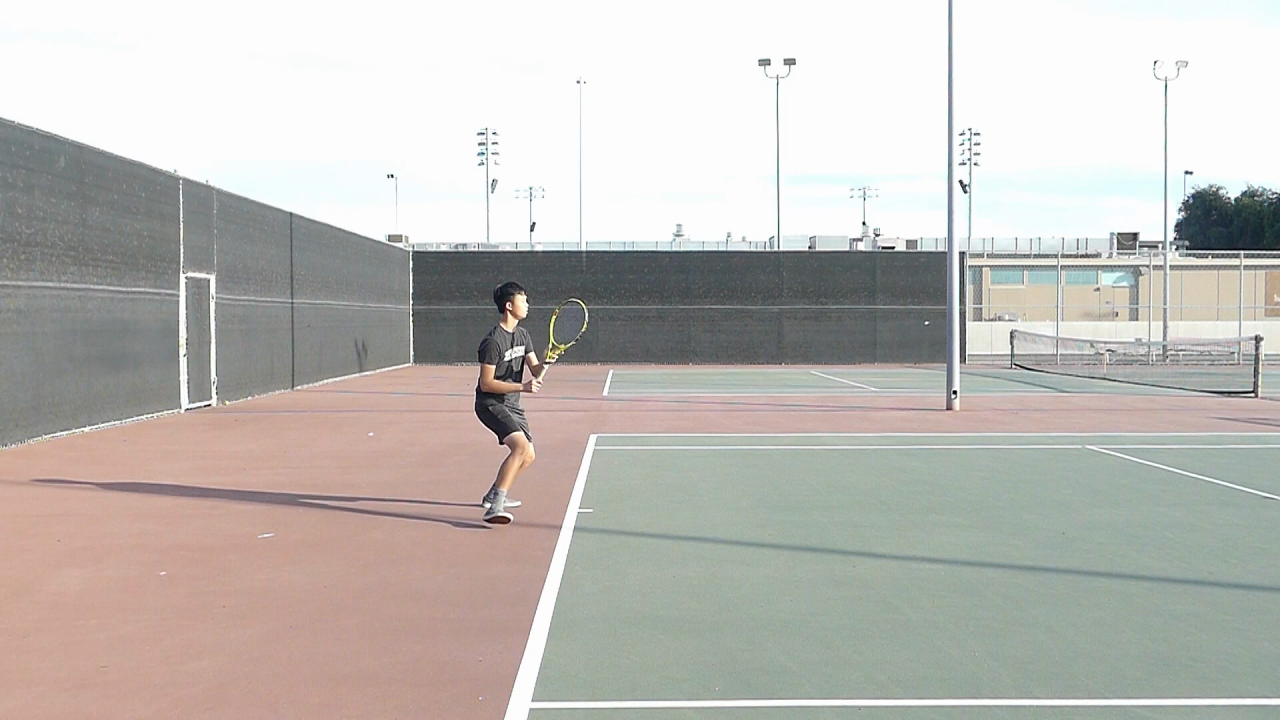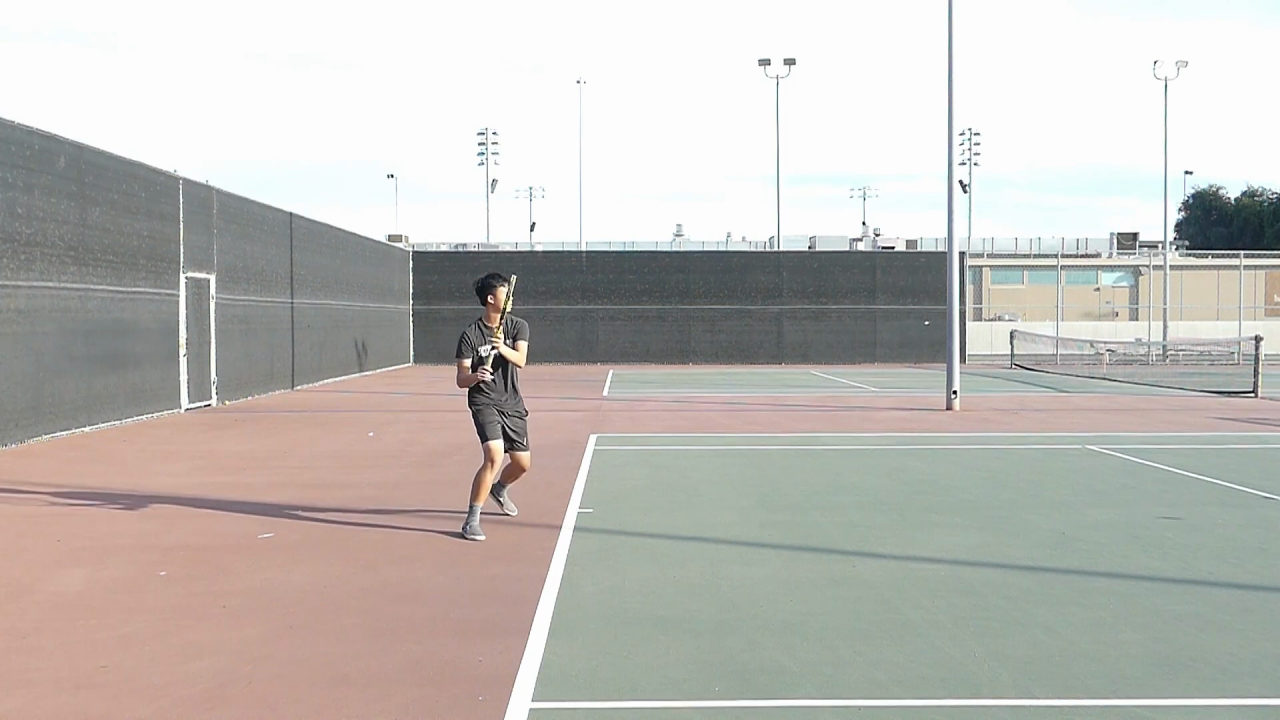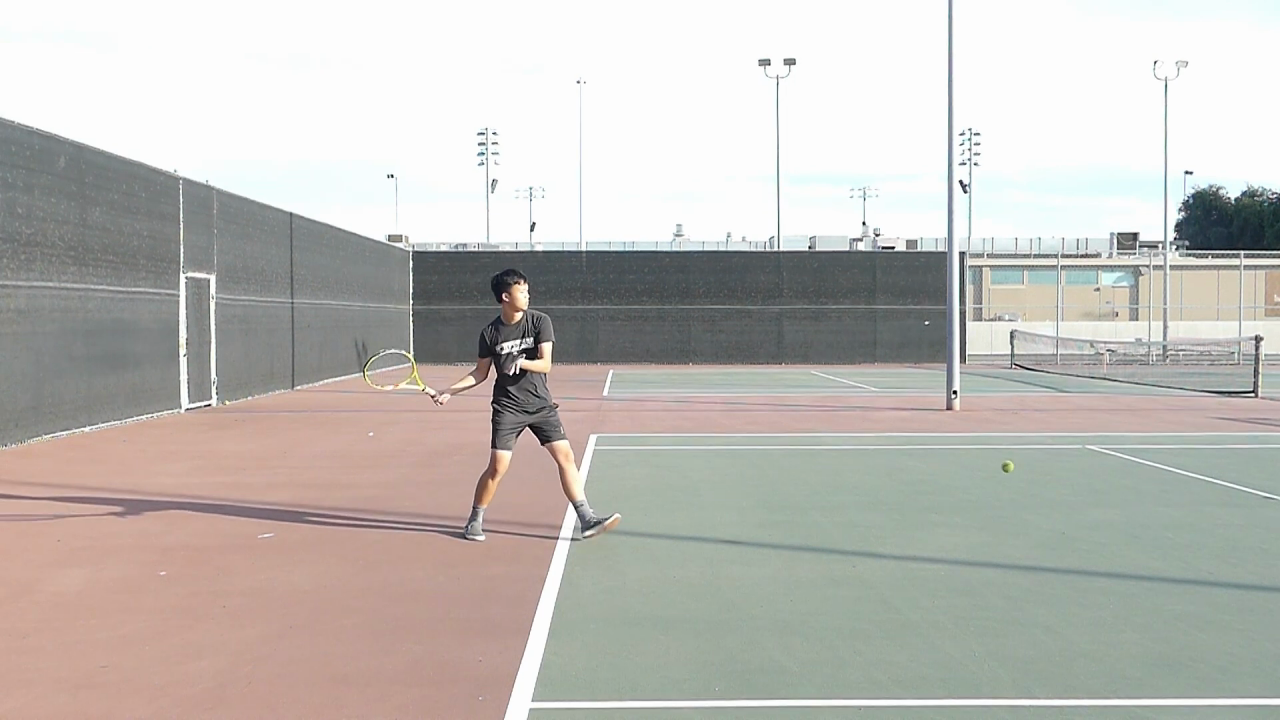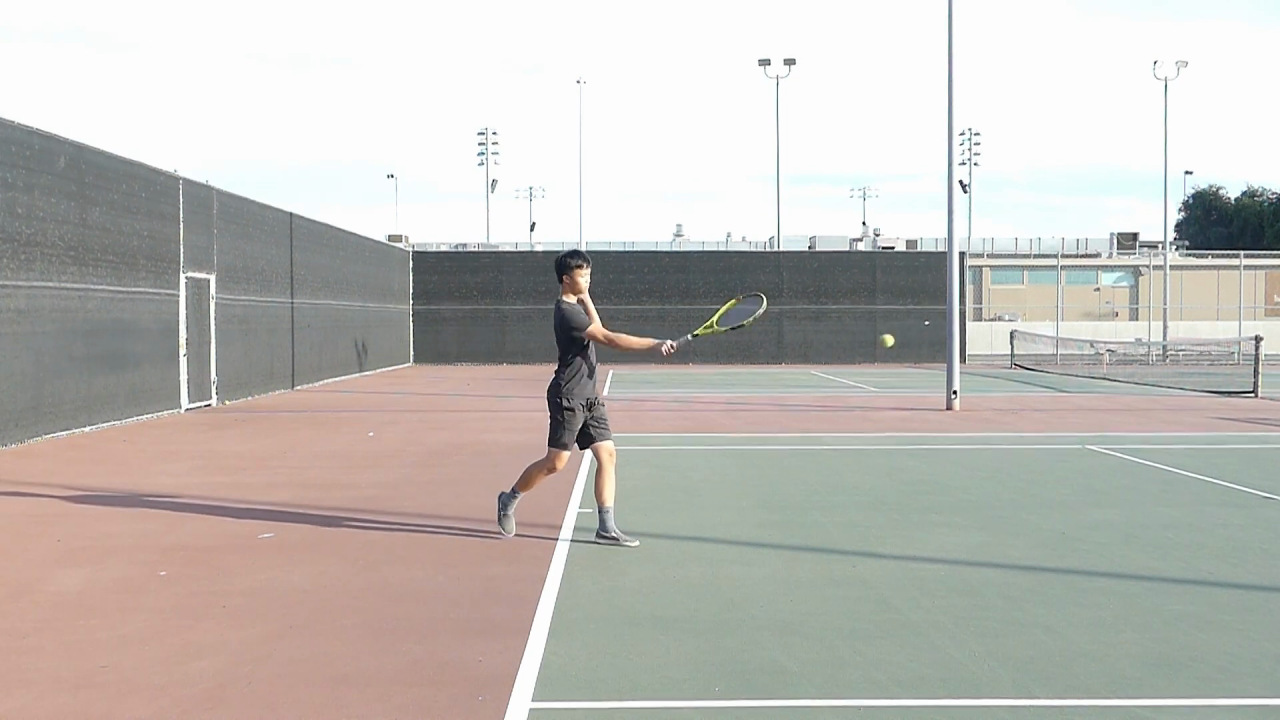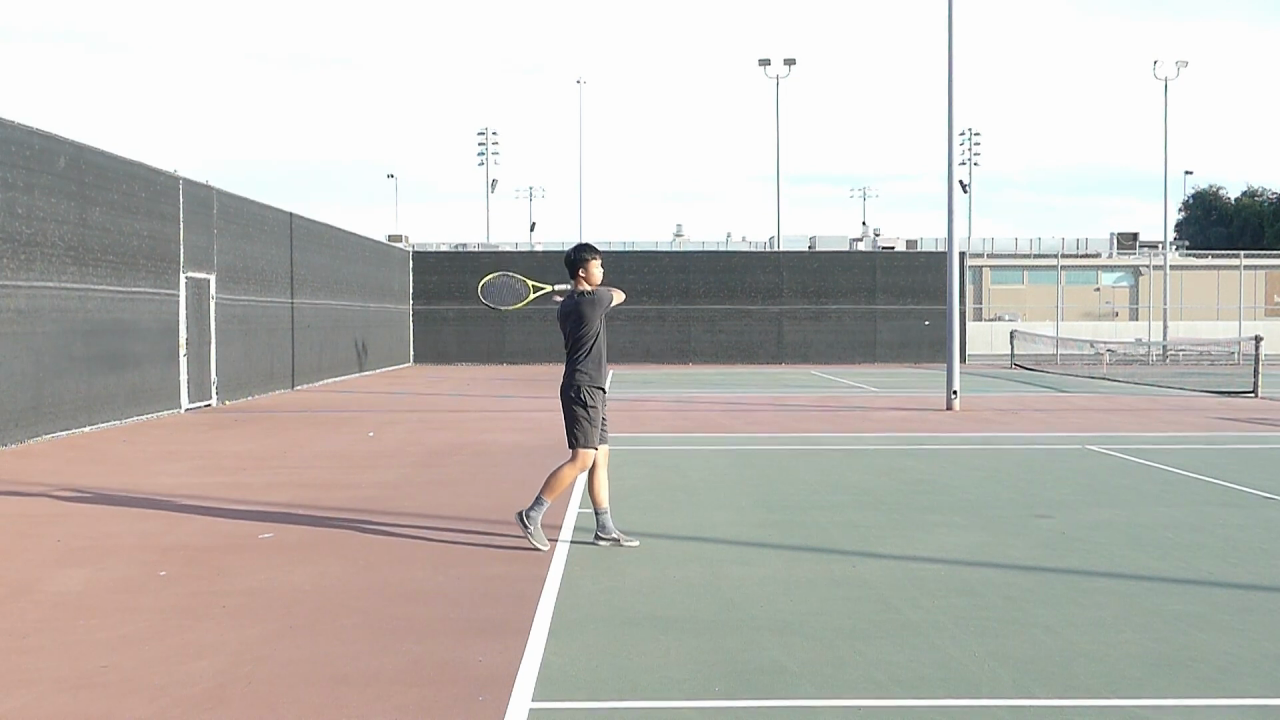
dt=0.7s
person 1, frame 1
left shoulder: (523, 334)
right shoulder: (493, 341)
left elbow: (535, 369)
right elbow: (486, 383)
left wrist: (545, 364)
right wrist: (522, 387)
left hip: (512, 404)
right hip: (492, 404)
left knee: (528, 456)
right knee: (520, 446)
left ankle: (495, 495)
right ankle: (494, 508)
person 1, frame 2
left shoulder: (518, 326)
right shoulder: (470, 335)
left elbow: (521, 360)
right elbow: (460, 380)
left wrist: (502, 348)
right wrist: (475, 375)
left hip: (513, 404)
right hip: (484, 403)
left knee: (523, 464)
right knee: (494, 457)
left ankle: (499, 489)
right ankle: (472, 520)
person 1, frame 3
left shoulder: (540, 321)
right shoulder: (489, 333)
left elbow: (547, 364)
right elbow: (479, 374)
left wrist: (525, 363)
right wrist: (448, 392)
left hip: (541, 403)
right hip: (508, 407)
left knee: (565, 456)
right knee: (497, 466)
left ankle: (587, 520)
right ankle: (475, 520)
person 1, frame 4
left shoulder: (576, 307)
right shoulder: (567, 313)
left elbow: (601, 333)
right elbow: (609, 338)
left wrist: (585, 298)
right wrist: (655, 344)
left hip: (589, 397)
right hip: (568, 397)
left knee: (607, 456)
right knee: (556, 462)
left ankle: (606, 528)
right ankle: (510, 500)
person 1, frame 5
left shoulder: (567, 306)
right shoulder: (593, 299)
right elbow: (620, 295)
left hip: (589, 391)
right hip: (580, 391)
left knee: (599, 457)
right knee: (584, 458)
left ankle: (605, 528)
right ankle: (533, 514)
